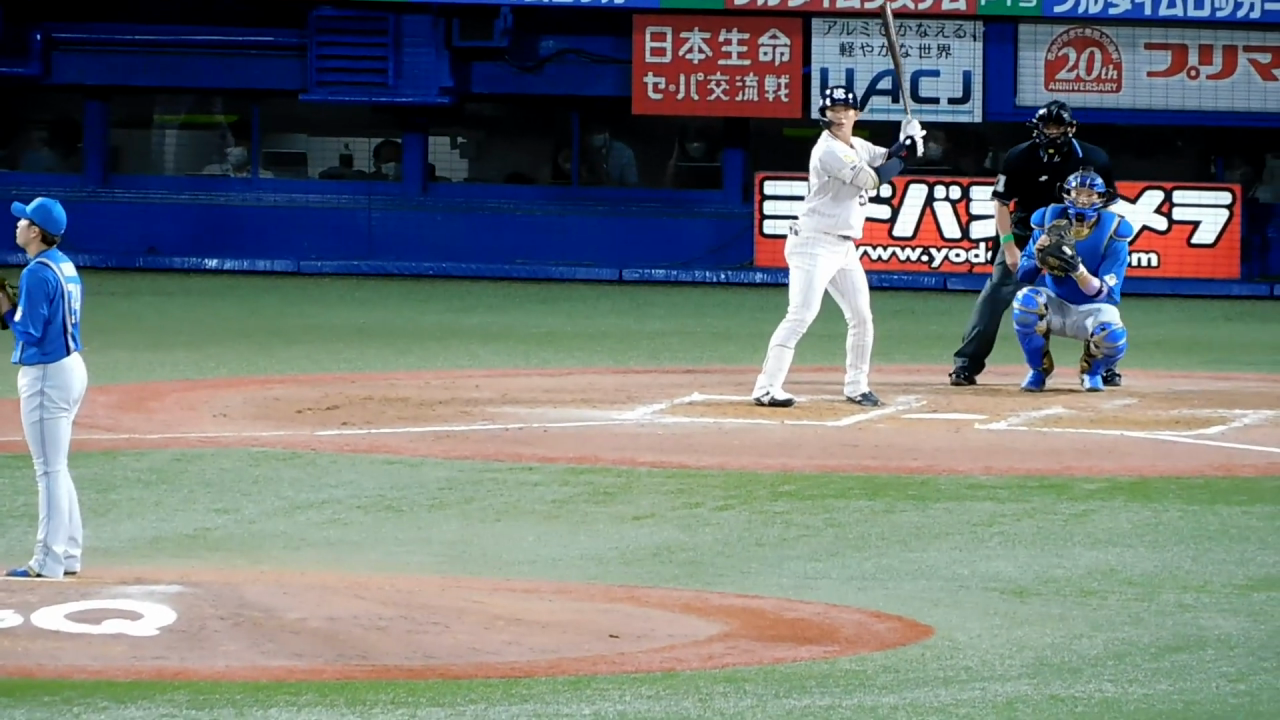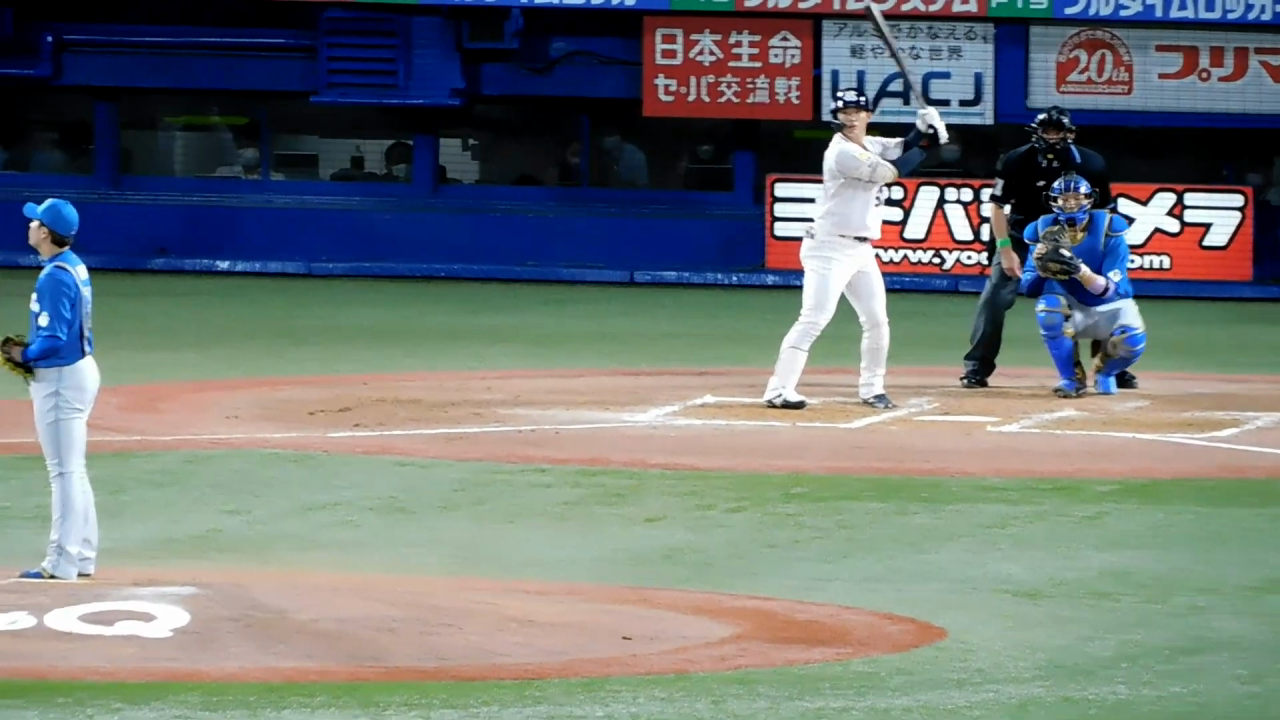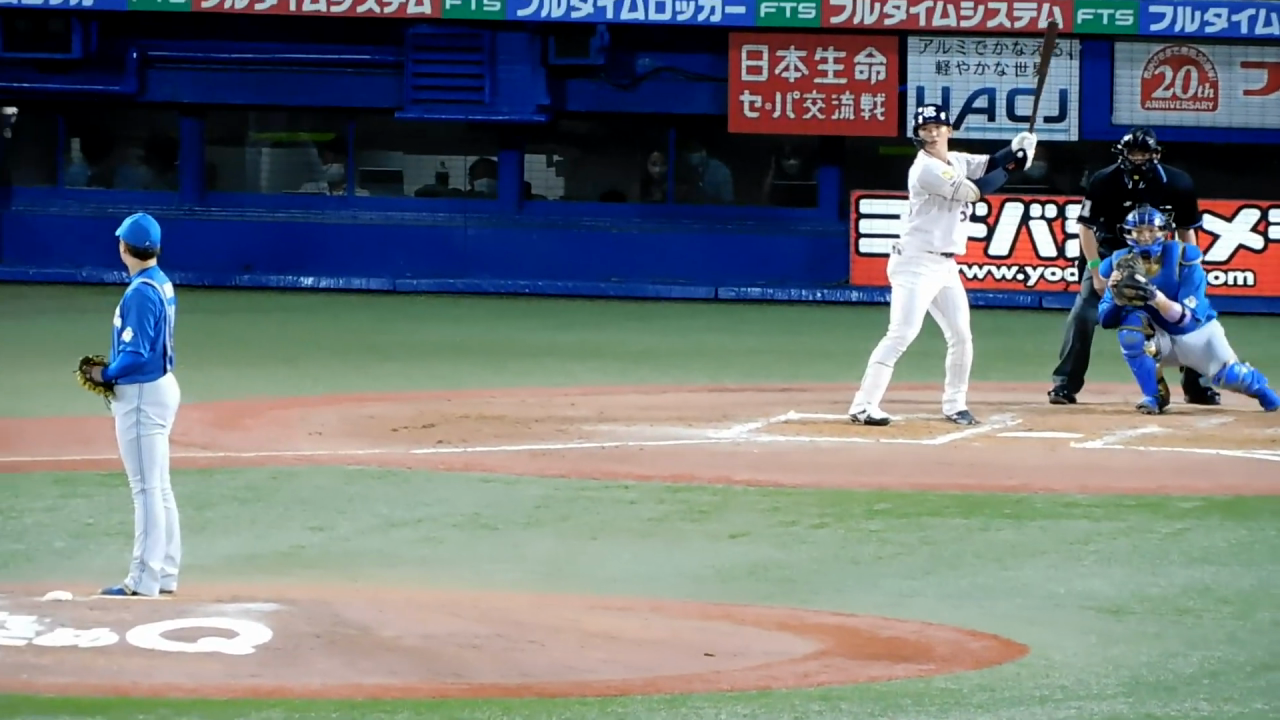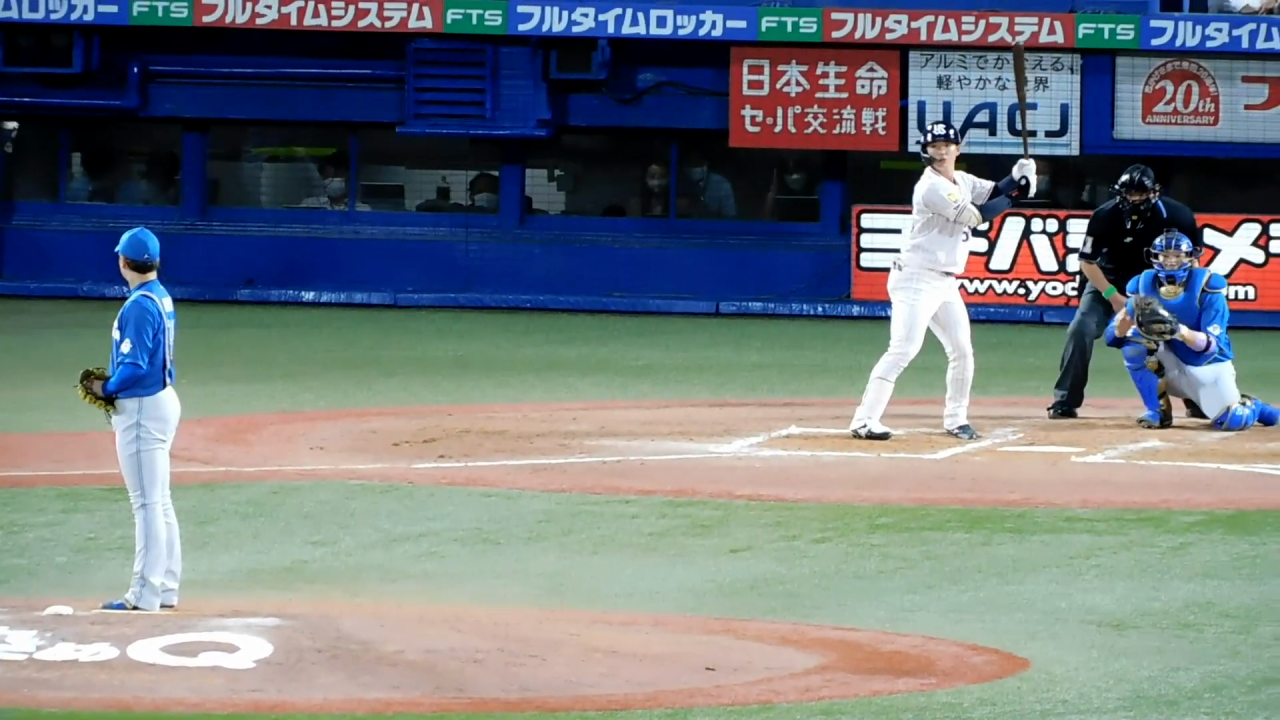
dt=0.4s
person 1, frame 1
left shoulder: (37, 272)
right shoulder: (64, 265)
left hip: (47, 375)
right hip: (69, 367)
left knee: (48, 471)
right knee: (57, 469)
left ankle: (49, 562)
right ankle: (67, 554)
person 1, frame 2
left shoulder: (54, 276)
right shoulder: (74, 266)
left elbow: (53, 339)
left wrist: (24, 355)
right wrist: (30, 349)
left hip: (61, 378)
right hip: (79, 370)
left knee: (63, 471)
right knee: (73, 470)
left ankle: (63, 564)
right ankle: (82, 555)
person 1, frame 3
left shoulder: (140, 292)
right shoulder: (161, 283)
left elbow: (135, 354)
left wrist: (104, 375)
right wrist: (113, 370)
left hip: (142, 394)
right hip: (160, 386)
left knee: (146, 488)
right knee: (158, 487)
left ankle: (145, 580)
right ankle: (165, 572)
person 1, frame 4
left shoulder: (138, 305)
right shoulder: (162, 297)
left elbow: (133, 365)
left wrist: (105, 388)
right wrist: (114, 385)
left hip: (143, 408)
right hip: (161, 399)
left knee: (146, 503)
right knee: (159, 501)
left ankle: (146, 594)
right ankle: (165, 587)
person 2, frame 1
left shoulder: (858, 146)
right shoulder: (829, 150)
left elbow: (887, 159)
right elbow: (872, 180)
left wrist: (905, 141)
right wrist: (906, 153)
left hip: (845, 246)
right hip: (814, 243)
left knee: (861, 316)
right knee: (800, 316)
left ankle: (857, 386)
right ankle: (766, 388)
person 2, frame 2
left shoulder: (871, 145)
right shoulder: (842, 152)
left elbow: (904, 147)
right elbow: (891, 171)
left wrist: (923, 129)
right wrist: (926, 143)
left hip: (861, 249)
right hip: (830, 247)
left knee: (877, 321)
right knee: (814, 319)
left ankle: (872, 387)
right ankle: (779, 390)
person 2, frame 3
left shoulder: (956, 160)
right shoulder: (926, 169)
left elbow: (989, 164)
right elbow: (974, 191)
left wrist: (1015, 148)
right wrist: (1013, 166)
left hip: (946, 265)
right hip: (917, 263)
left knee: (961, 337)
right knee: (901, 334)
left ankle: (954, 404)
right ankle: (864, 406)
person 2, frame 4
left shoulder: (962, 180)
right shoulder: (931, 187)
left elbow: (993, 192)
right elbow: (977, 216)
left wrist: (1016, 177)
right wrist: (1016, 194)
left hip: (946, 281)
right hip: (917, 279)
left knee: (962, 351)
right knee: (902, 350)
left ankle: (956, 419)
right ankle: (865, 420)
person 3, frame 1
left shoulder: (1094, 160)
right shoulder: (1019, 157)
right elbow: (1002, 203)
right wrist: (1009, 246)
right hip: (1026, 234)
right knee: (996, 294)
right ankle: (966, 364)
person 3, frame 2
left shoulder: (1091, 164)
right shoulder: (1016, 161)
left elbow: (1100, 211)
right elbow: (998, 207)
right wrist: (1005, 250)
right hip: (1023, 236)
right knee: (995, 297)
right ankle: (976, 368)
person 3, frame 3
left shoulder: (1178, 183)
right shoulder: (1104, 181)
left elbow: (1186, 230)
right elbow: (1086, 227)
right wrist: (1096, 271)
right hip: (1111, 256)
right knee: (1083, 314)
left ankle: (1197, 386)
right ankle: (1065, 384)
person 3, frame 4
left shoulder: (1178, 215)
right shoulder: (1105, 216)
right elbow: (1087, 262)
right wrist: (1113, 297)
right hip: (1111, 280)
right knee: (1081, 329)
left ankle: (1197, 401)
right ankle: (1065, 401)
person 4, frame 1
left shoulder: (1113, 233)
right shoulder: (1049, 221)
left elbow: (1106, 294)
right elbow: (1023, 276)
left wrist: (1078, 269)
right wrist: (1039, 259)
left hip: (1093, 310)
right hip: (1056, 306)
left knee: (1114, 338)
right knee: (1025, 300)
left ankle: (1092, 370)
right ankle: (1039, 369)
person 4, frame 2
left shoulder: (1109, 231)
right shoulder: (1045, 231)
left elbow: (1112, 292)
right elbow: (1028, 289)
left wrist: (1080, 270)
right wrist: (1041, 268)
left hip: (1110, 307)
right hip: (1073, 309)
left knee: (1132, 339)
right knee: (1048, 306)
left ankle: (1107, 372)
right ankle: (1071, 378)
person 4, frame 3
left shoulder: (1184, 260)
right shoulder: (1121, 264)
left elbow: (1189, 318)
right elbow: (1106, 321)
left wrist: (1155, 297)
right wrist: (1117, 298)
left hip: (1197, 332)
right hip: (1161, 334)
left knee: (1231, 377)
right knee: (1130, 328)
left ankle: (1259, 388)
right ankle: (1154, 396)
person 4, frame 4
left shoulder: (1207, 288)
right shoulder: (1144, 286)
left elbow: (1213, 345)
right elbow: (1112, 337)
left wrist: (1180, 331)
right wrist: (1122, 326)
left hip: (1208, 367)
right hip: (1171, 369)
left knee: (1233, 420)
right knee: (1135, 338)
left ankle: (1253, 407)
right ankle: (1157, 411)
